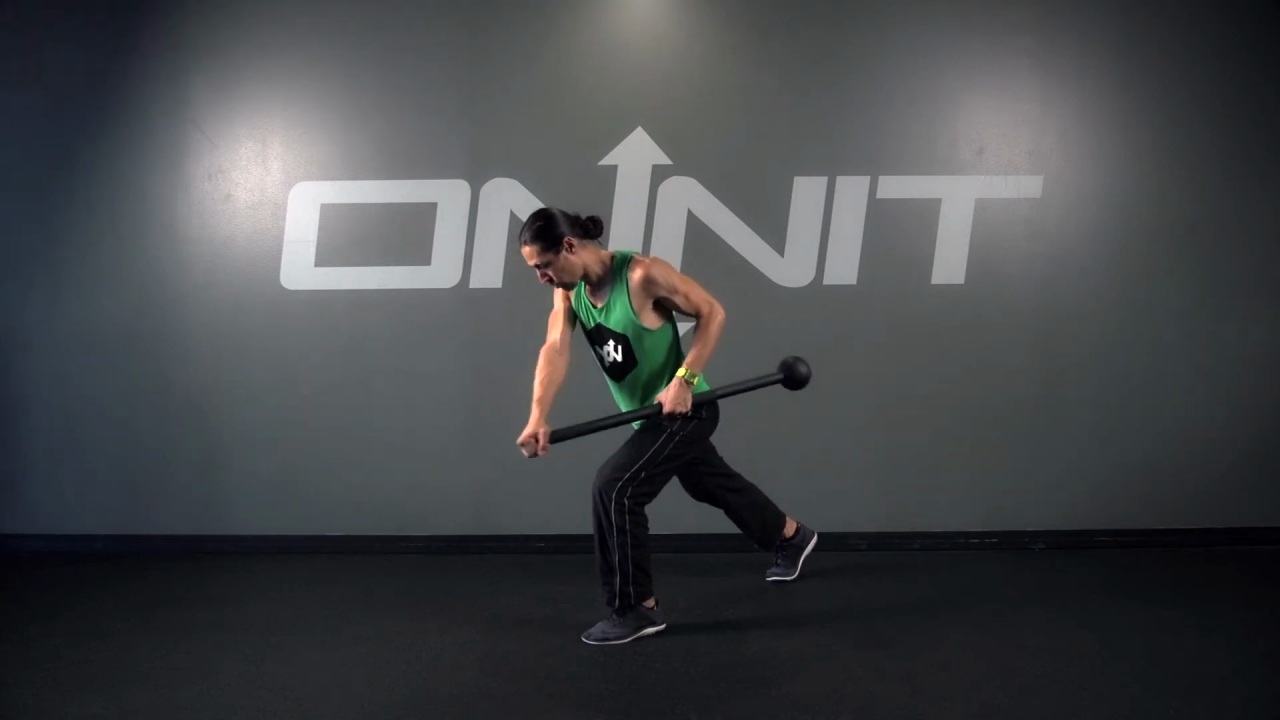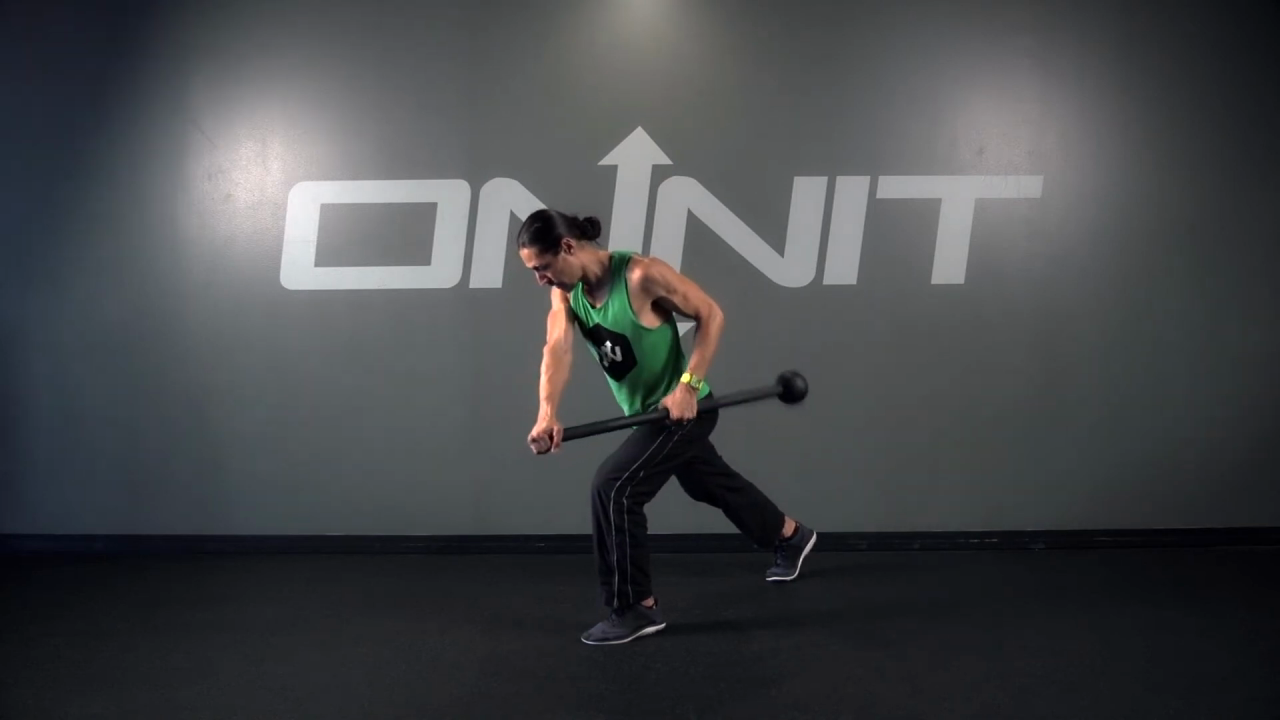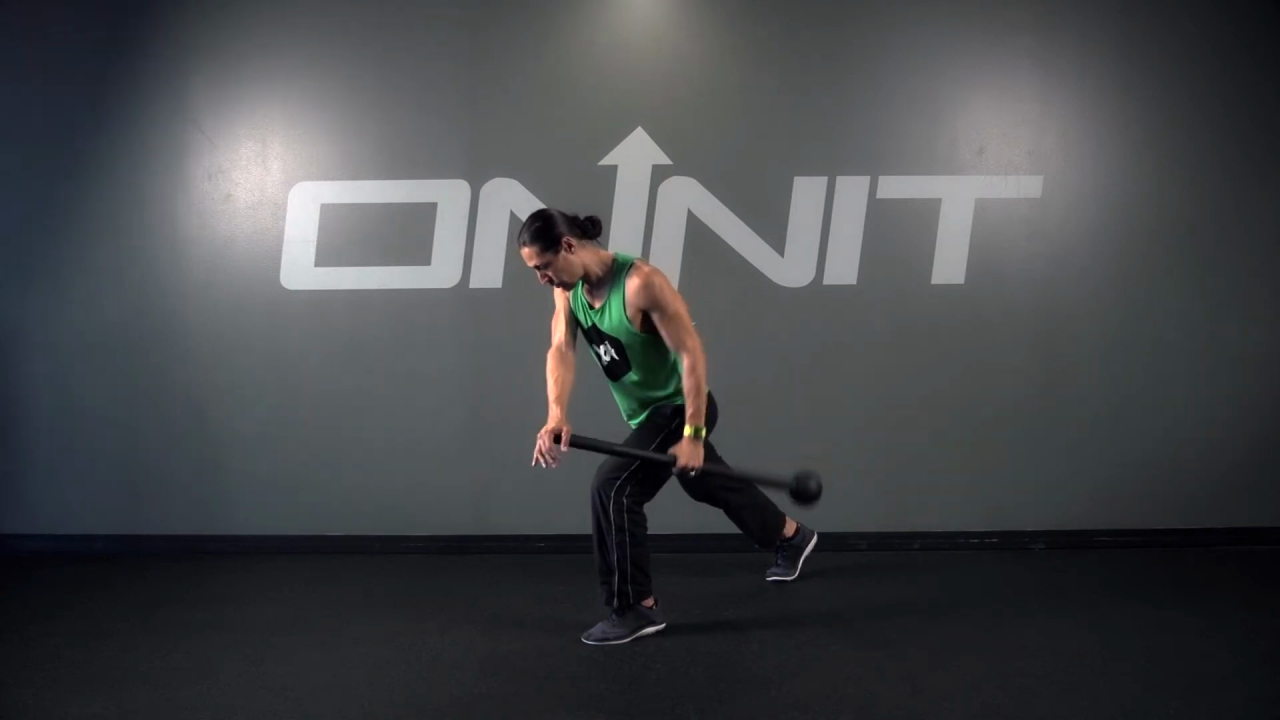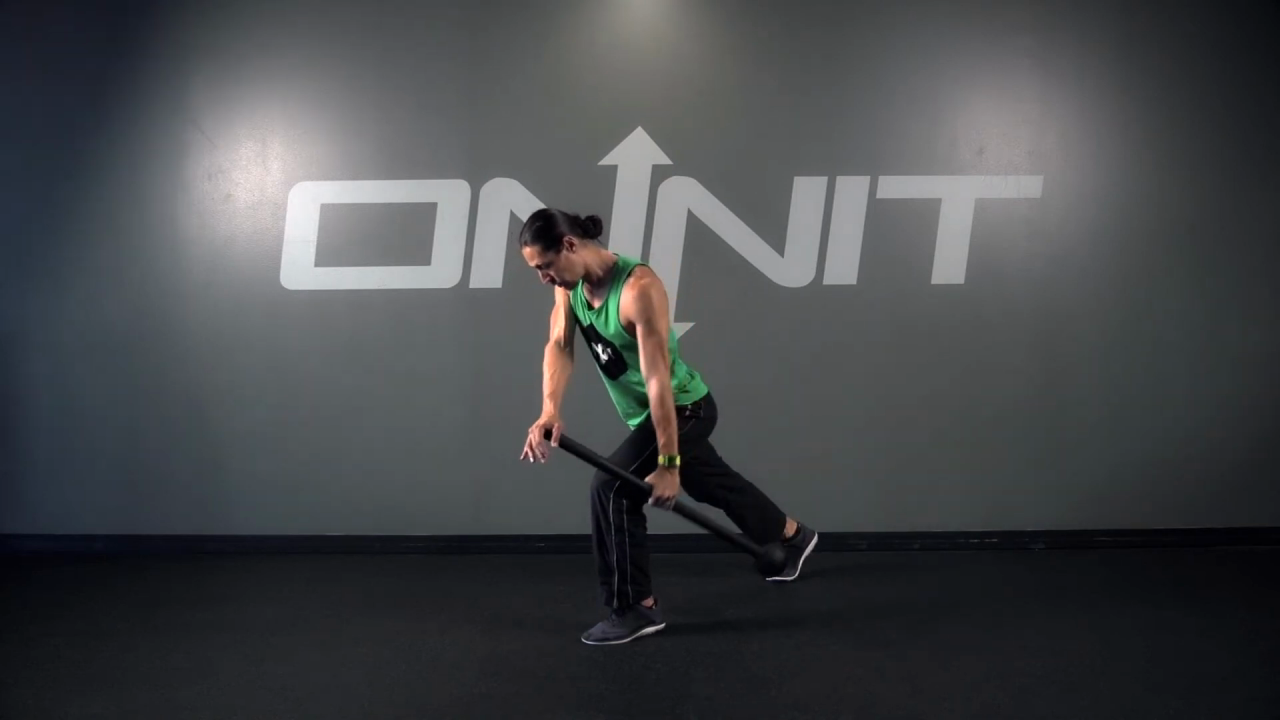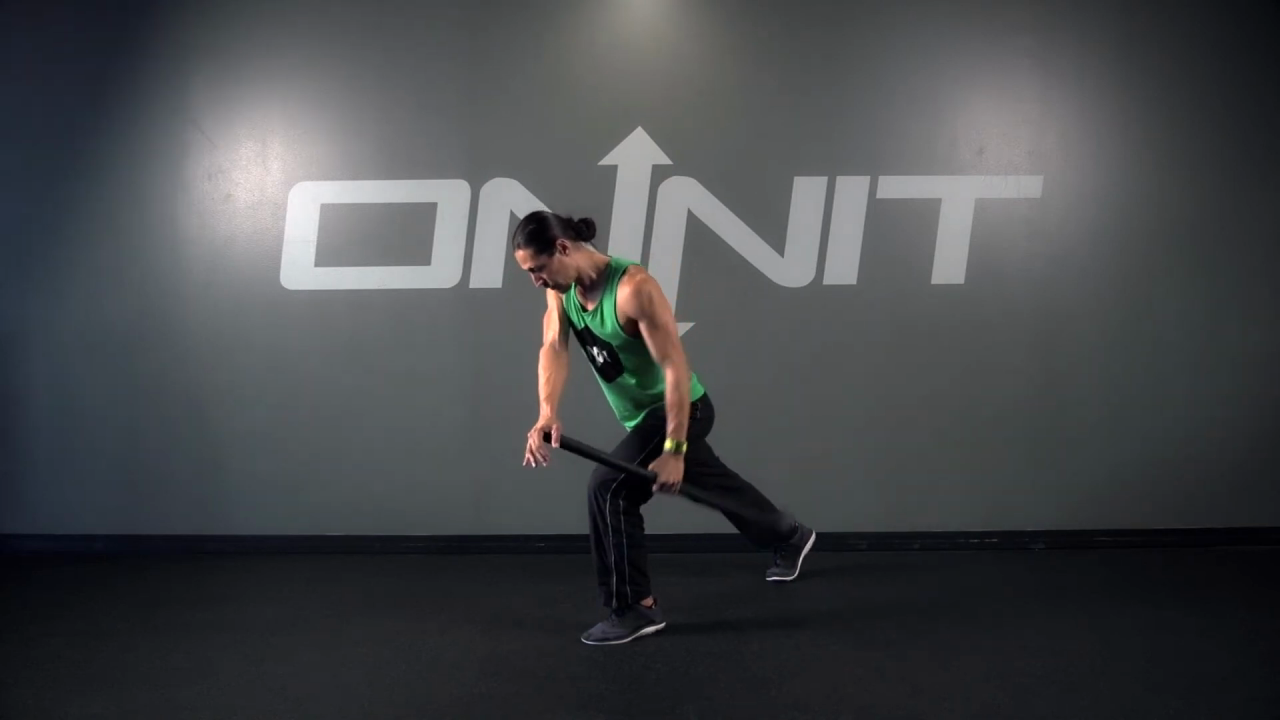
dt=0.4s
person 1, frame 1
left shoulder: (642, 274)
right shoulder: (568, 291)
left elbow: (713, 313)
right elbow: (554, 350)
left wrist: (683, 380)
right wrist: (538, 416)
left hip: (684, 408)
right hip: (649, 415)
left knee: (615, 488)
right knee: (713, 485)
left ankle: (637, 609)
right ankle: (792, 537)
person 1, frame 2
left shoulder: (641, 275)
right shoulder: (565, 290)
left elbow: (711, 314)
right elbow: (557, 349)
left wrist: (688, 385)
right wrist: (547, 413)
left hip: (681, 407)
right hip: (649, 412)
left knee: (613, 487)
right knee: (710, 484)
left ankle: (636, 608)
right ankle: (791, 536)
person 1, frame 3
left shoulder: (640, 282)
right shoulder: (568, 288)
left elbow: (692, 352)
right elbow: (562, 351)
left wrist: (694, 436)
right wrist: (556, 415)
left hip: (678, 408)
right hip: (649, 412)
left knee: (612, 487)
right knee: (711, 486)
left ankle: (636, 608)
right ankle: (791, 536)
person 1, frame 4
left shoulder: (639, 289)
right shoulder: (569, 285)
left elbow: (659, 380)
right elbow: (559, 347)
left wrist: (669, 464)
right wrist: (549, 410)
left hip: (684, 408)
right hip: (645, 414)
left knee: (612, 488)
right knee: (712, 485)
left ankle: (636, 608)
right ankle: (792, 536)
person 1, frame 5
left shoulder: (633, 287)
right shoulder: (561, 288)
left elbow: (676, 367)
right elbow: (553, 350)
left wrist: (674, 450)
right wrist: (547, 413)
left hip: (676, 410)
right hip: (643, 414)
left knee: (609, 488)
right knee: (711, 485)
left ankle: (636, 608)
right ankle: (790, 536)
